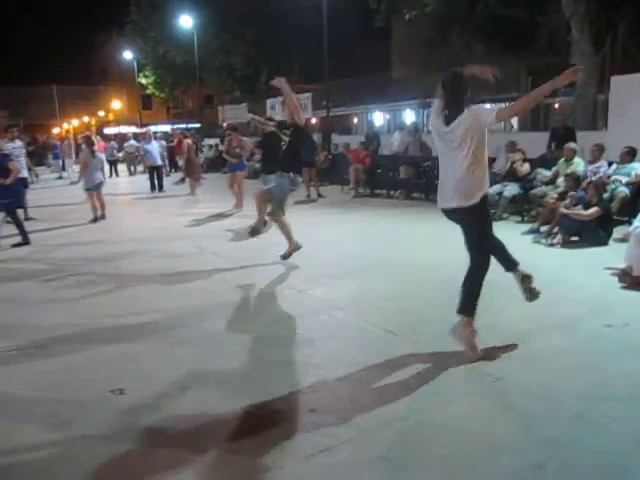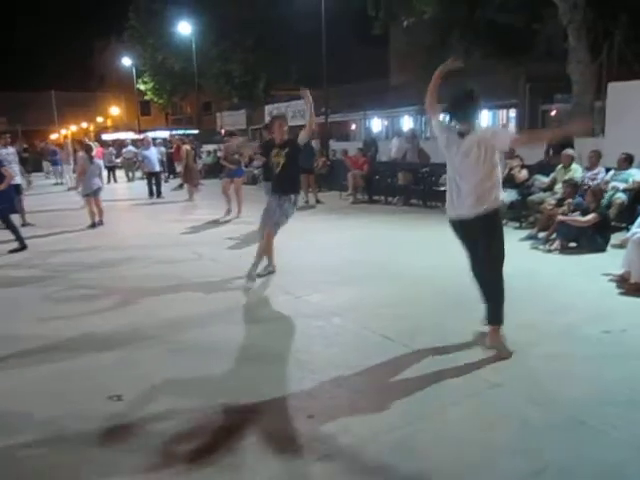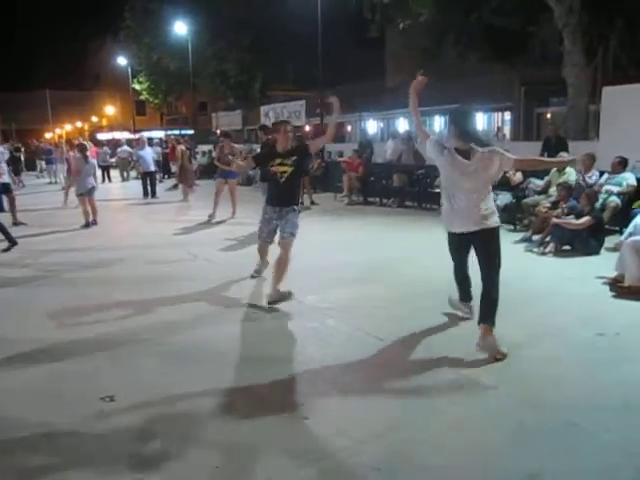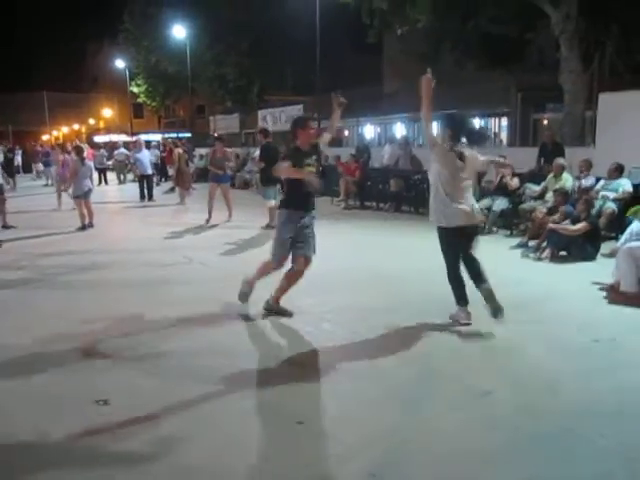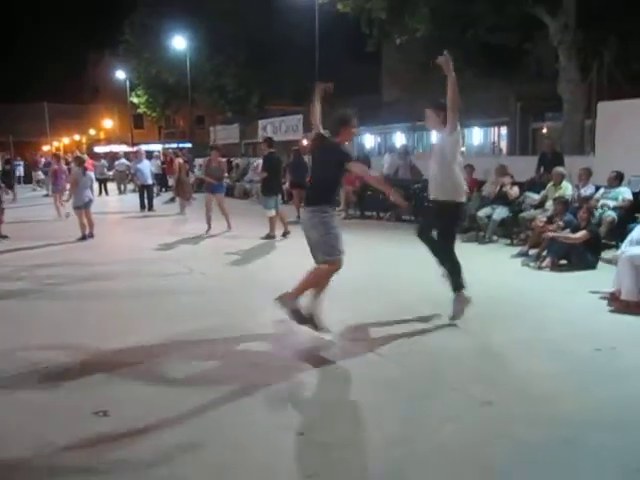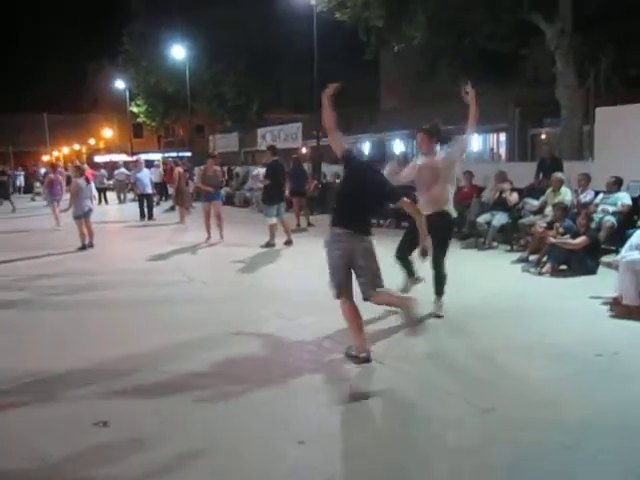
dt=0.2s
person 1, frame 1
left shoulder: (437, 117)
right shoulder: (474, 117)
left elbow: (442, 92)
right elbow: (514, 108)
left wrist: (468, 71)
right wrist: (554, 83)
left hip: (447, 202)
right hip: (471, 199)
left knee: (485, 238)
right knee: (480, 260)
left ankle: (518, 272)
right ankle: (465, 324)
person 1, frame 2
left shoulder: (445, 134)
right shoulder: (487, 137)
left elbow: (430, 105)
right elbow: (528, 138)
left wrist: (441, 70)
right wrist: (569, 129)
left hip: (458, 215)
right hip: (485, 211)
left knee: (479, 263)
right knee: (493, 268)
left ankle: (493, 322)
right ankle: (494, 332)
person 1, frame 3
left shoulder: (441, 154)
right shoulder: (490, 156)
left elbow: (419, 128)
right elbow: (524, 163)
left wrist: (414, 93)
right wrist: (562, 162)
left hip: (456, 226)
right hip: (486, 225)
left knee: (459, 264)
right knee: (491, 278)
left ankle: (465, 303)
right ankle: (487, 333)
person 1, frame 4
left shoulder: (441, 153)
right shoulder: (470, 157)
left elbow: (426, 124)
right elbow: (487, 161)
left wrist: (426, 92)
right wrist: (502, 163)
left hip: (448, 221)
right hip: (471, 218)
left knee: (452, 263)
right knee: (466, 255)
left ankle: (463, 310)
right ankle: (485, 289)
person 1, frame 5
left shoulder: (450, 135)
right shoulder: (445, 138)
left elbow: (453, 105)
left wrist: (450, 73)
left hip: (450, 198)
right hip: (441, 197)
left knee: (445, 246)
right knee: (423, 231)
left ankle: (459, 294)
right ankle: (450, 269)
person 1, frame 6
left shoulder: (450, 157)
right shoulder: (416, 165)
left elbow: (470, 131)
right elbow: (398, 179)
left wrist: (472, 103)
right wrist: (390, 173)
left hip: (443, 216)
right hip: (423, 215)
left knee: (438, 263)
right knee: (402, 253)
left ankle: (438, 300)
right ankle: (411, 277)
person 2, frame 1
left shoulder: (299, 126)
left elbow: (296, 107)
right elbow: (270, 127)
left wrist: (285, 87)
left hip: (289, 176)
right hip: (280, 174)
left knee: (261, 195)
right knee: (277, 214)
left ankle: (260, 221)
right ankle: (293, 244)
person 2, frame 2
left shoulder: (293, 144)
right shoulder: (269, 147)
left elbow: (309, 129)
left wrist: (309, 104)
left hip: (288, 198)
right hip: (274, 197)
left knee: (269, 233)
right knee: (263, 233)
left ankle: (254, 267)
right ankle: (271, 265)
person 2, frame 3
left shoulder: (301, 151)
right shoulder: (268, 155)
left elbow: (328, 137)
right elbow: (246, 163)
left wrist: (335, 112)
left hip: (290, 210)
right hip: (271, 208)
left knee: (286, 246)
right knee: (262, 245)
left ankle: (275, 291)
right ankle: (262, 264)
person 2, frame 4
left shoulder: (314, 149)
right shoulder: (294, 154)
left elbow: (331, 130)
right elbow: (281, 171)
left wrist: (337, 108)
right wrist: (304, 174)
left hip: (307, 215)
right hip: (290, 214)
left knee: (302, 263)
right knee: (277, 262)
left ankle: (273, 302)
right ankle: (250, 282)
person 2, frame 5
left shoulder: (321, 143)
right shoulder: (336, 151)
left elbow: (315, 119)
right elbow: (361, 170)
left wrist: (317, 95)
right wrist: (389, 190)
left hip: (312, 210)
right hip: (321, 211)
left knee: (326, 264)
right knee: (332, 262)
left ankle: (309, 307)
right ankle: (291, 297)
person 2, frame 6
left shoulder: (355, 167)
right shoulder: (383, 185)
left elbow: (332, 131)
right elbow: (413, 208)
left wrist: (326, 99)
right wrist: (423, 236)
left hip: (338, 237)
right hip: (362, 239)
left knee: (344, 296)
right knee: (374, 293)
left ankle: (360, 348)
right ankle: (403, 302)
